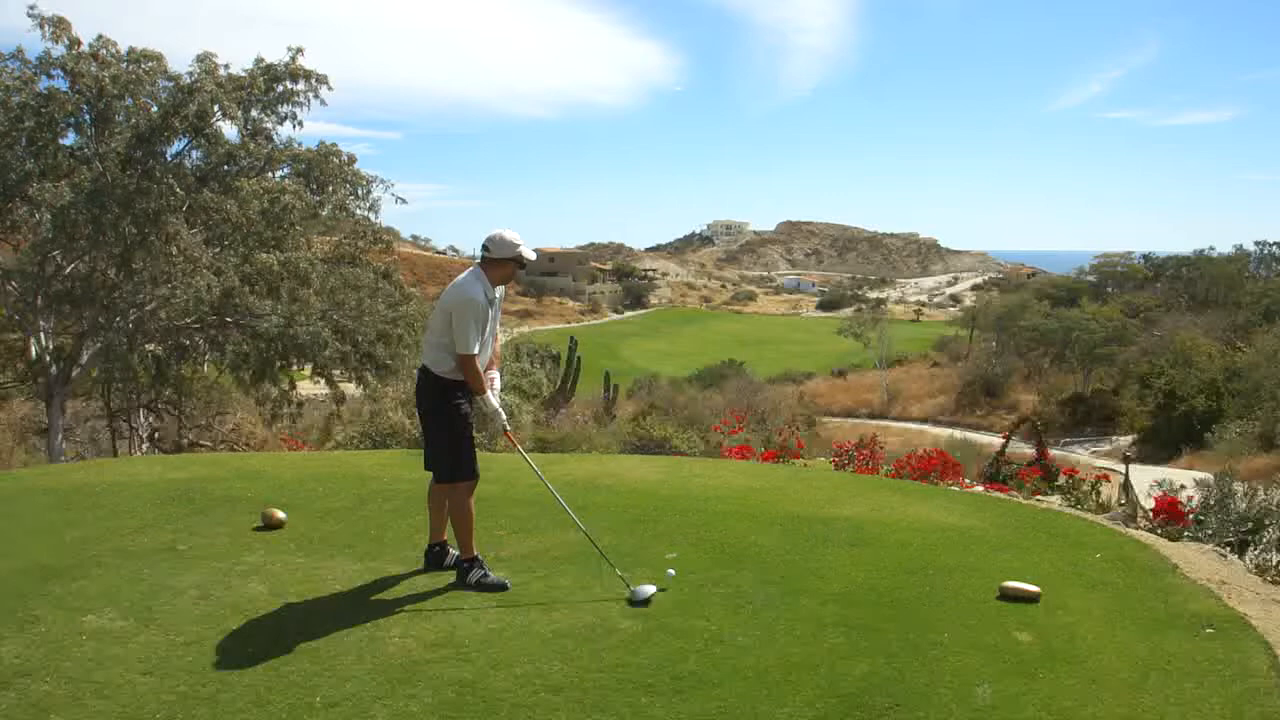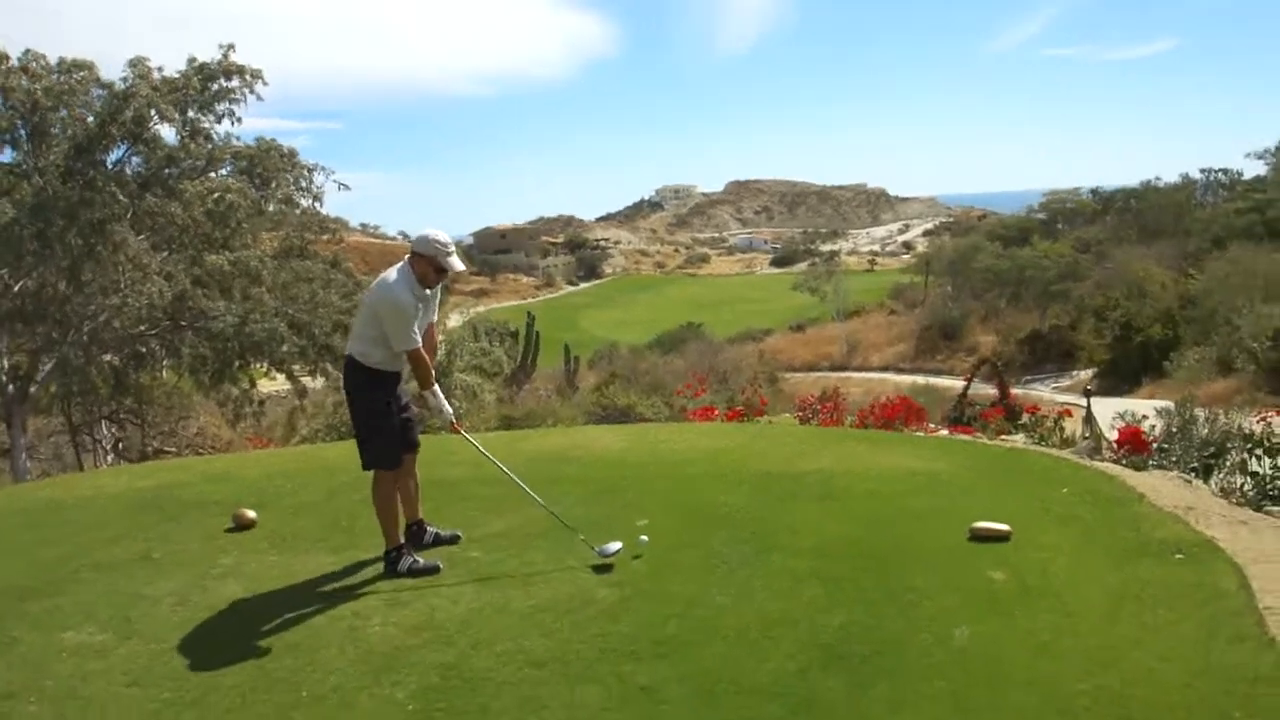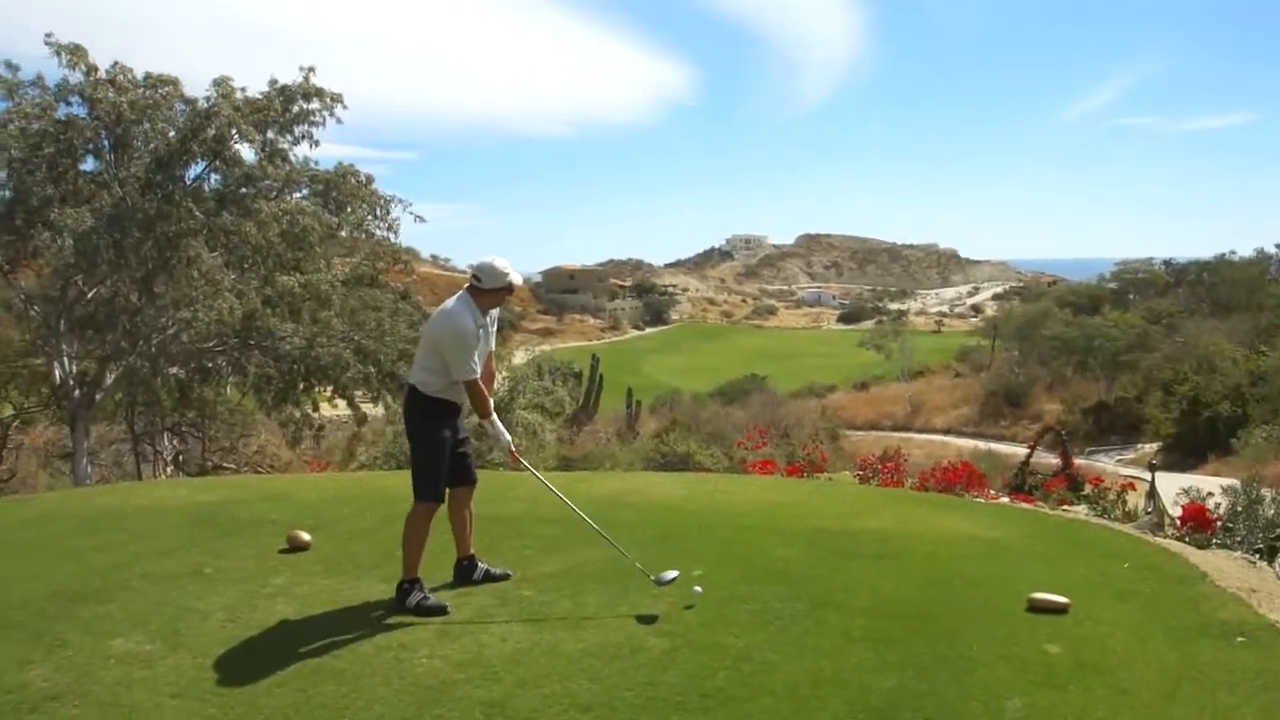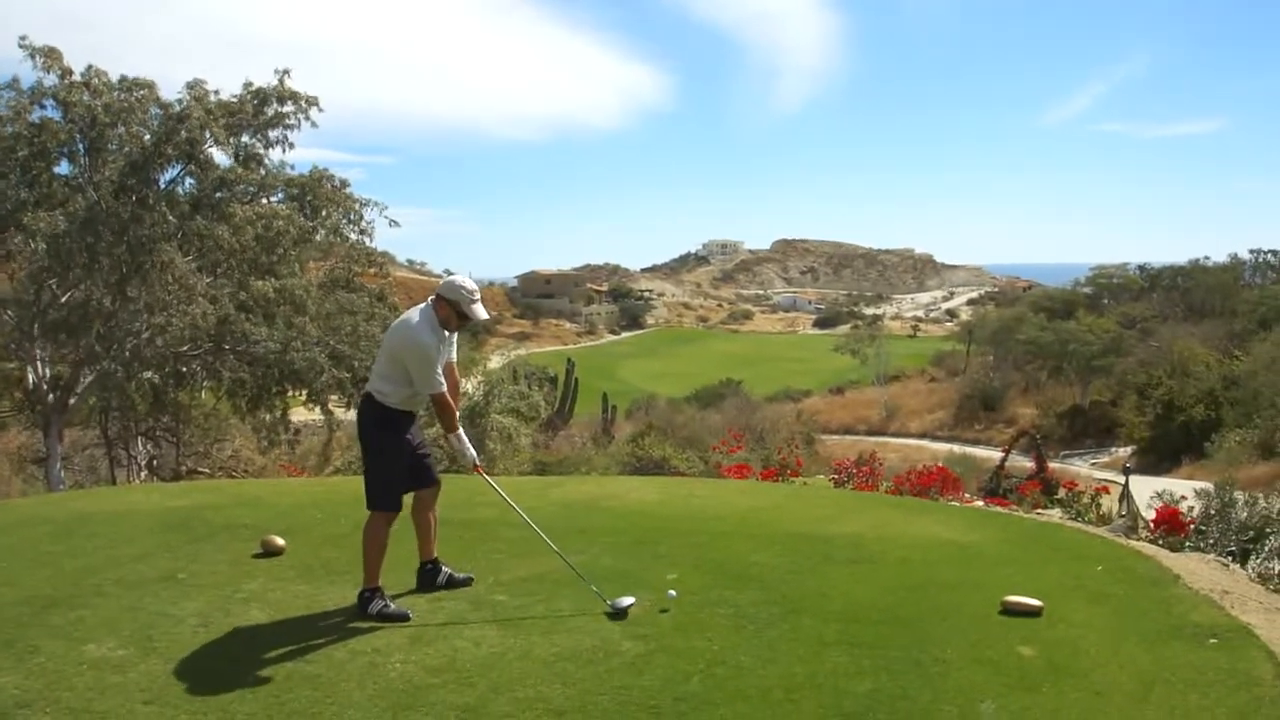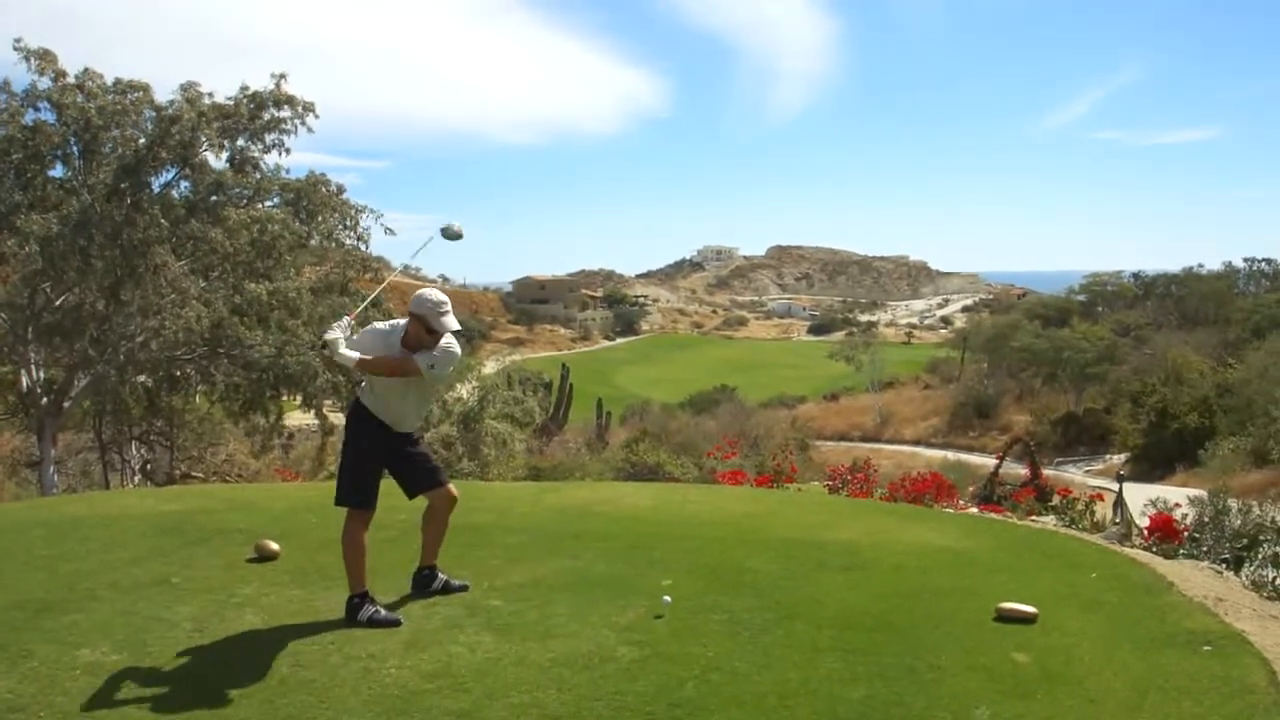
dt=1s
person 1, frame 1
left shoulder: (493, 289)
right shoulder: (470, 296)
left elbow: (492, 339)
right elbow: (466, 360)
left wrist: (494, 379)
right wrist: (488, 402)
left hip: (452, 386)
right hip: (443, 388)
left knee: (444, 474)
right knee: (461, 479)
left ankle: (437, 548)
right ankle: (469, 564)
person 1, frame 2
left shoulder: (429, 283)
right shoulder: (395, 295)
left elbow: (430, 335)
right elbow: (415, 355)
left wrist: (431, 385)
right wrist: (437, 399)
left hip: (390, 375)
right hip: (367, 378)
left knee: (407, 454)
right knee: (387, 466)
left ankle: (416, 529)
right ankle: (395, 552)
person 1, frame 3
left shoulder: (485, 312)
right shoulder: (457, 323)
left elbow: (487, 364)
right elbow: (473, 384)
left wrist: (488, 412)
right wrist: (495, 426)
left hip: (450, 407)
right hip: (428, 408)
left knee: (463, 486)
right knee: (428, 498)
left ankle: (467, 564)
right ankle: (408, 584)
person 1, frame 4
left shoulder: (444, 323)
right shoulder: (419, 338)
left elbow: (451, 376)
right elbow: (440, 399)
left wrist: (455, 429)
right wrist: (460, 442)
left hip: (403, 416)
right hip: (382, 418)
left knee: (428, 487)
right knee: (385, 508)
left ankle: (430, 569)
right ankle: (370, 594)
person 1, frame 5
left shoulder: (448, 351)
right shoulder: (381, 332)
left elbow: (392, 368)
right elbow: (337, 350)
left wrist: (347, 355)
right wrist: (339, 336)
left hip: (406, 434)
right hip: (367, 424)
left knee: (446, 498)
right knee: (360, 511)
left ankle: (426, 575)
right ankle: (358, 600)
